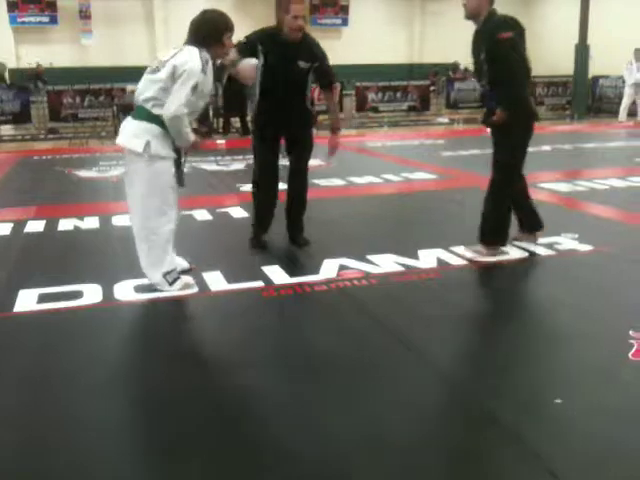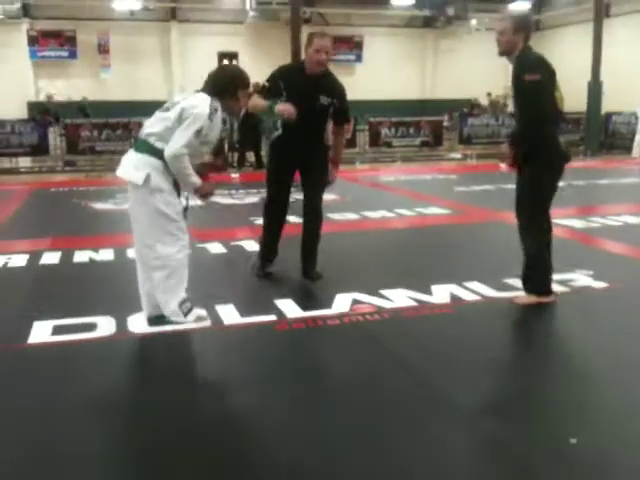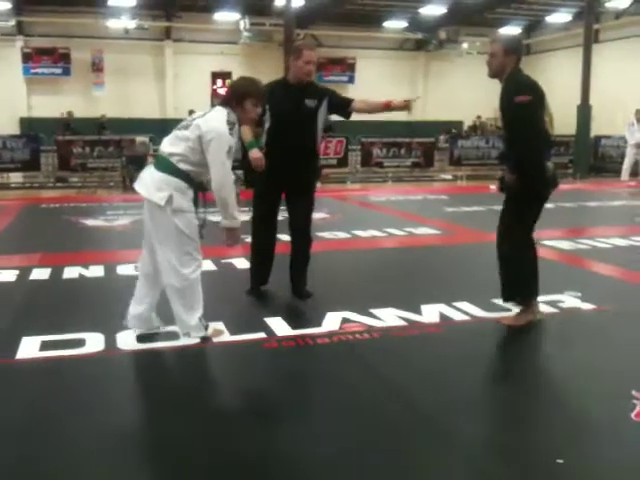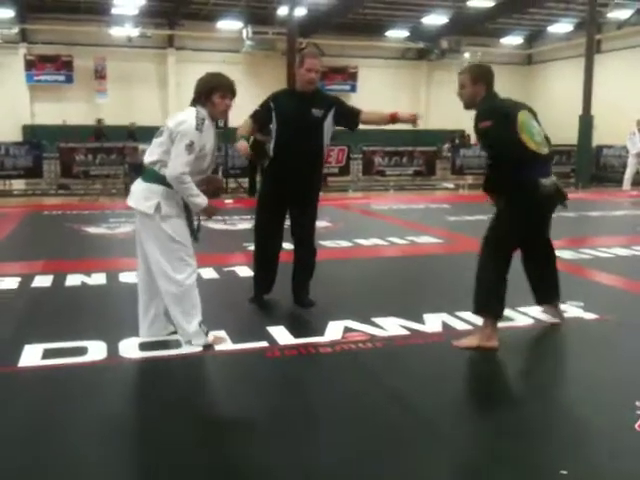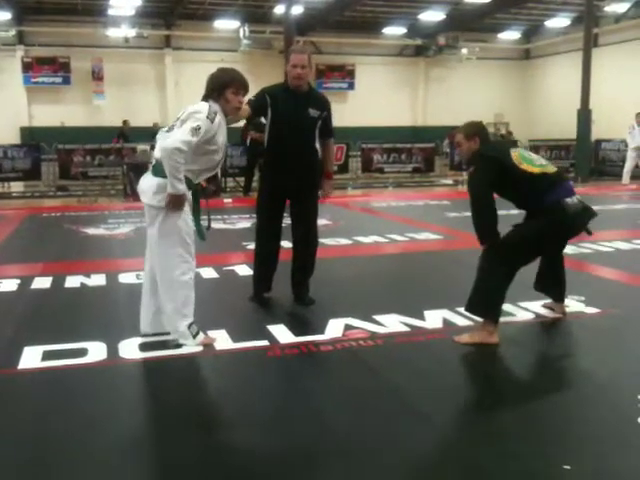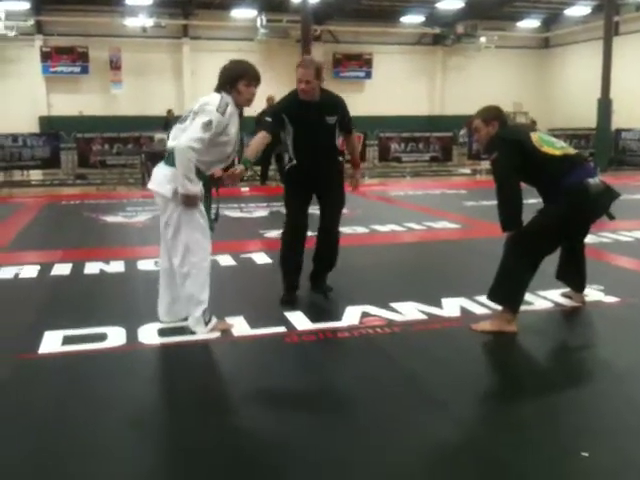
dt=0.7s
person 1, frame 1
left shoulder: (186, 56)
right shoulder: (196, 63)
right elbow: (174, 112)
left wrist: (183, 138)
right wrist: (187, 141)
left hip: (144, 134)
right hip: (151, 139)
left knee: (156, 207)
right knee: (156, 209)
left ankle: (165, 262)
right ankle: (163, 275)
person 1, frame 2
left shoulder: (201, 103)
right shoulder: (205, 111)
right elbow: (175, 152)
right wrist: (195, 184)
left hip: (143, 167)
right hip: (150, 171)
left knee: (151, 241)
right knee: (172, 241)
left ankle: (156, 306)
right ankle: (176, 308)
person 1, frame 3
left shoulder: (217, 118)
right shoulder: (222, 129)
left elbow: (218, 173)
right elbow: (221, 181)
left wrist: (230, 202)
right wrist: (231, 223)
left hip: (159, 183)
right hip: (170, 190)
left knee: (157, 256)
right knee: (184, 260)
left ankle: (140, 317)
right ankle: (193, 327)
person 1, frame 4
left shoulder: (200, 122)
right shoulder: (193, 125)
right elbow: (177, 173)
left wrist: (203, 181)
right wrist: (201, 203)
left hip: (155, 195)
right hip: (160, 198)
left knee: (156, 266)
right knee: (180, 266)
left ankle: (155, 326)
right ankle: (195, 332)
person 1, frame 5
left shoulder: (208, 114)
right shoulder: (208, 115)
left elbow: (165, 136)
right elbow: (171, 147)
right wrist: (176, 189)
left hip: (161, 186)
right hip: (166, 191)
left knee: (162, 260)
right knee: (178, 262)
left ankle: (156, 322)
right ankle: (184, 331)
person 1, frame 6
left shoulder: (222, 107)
right shoulder: (220, 108)
left elbow: (186, 141)
right elbow: (186, 146)
right wrist: (188, 189)
left hip: (173, 179)
right hip: (178, 182)
left knee: (176, 250)
right knee: (194, 251)
left ankle: (172, 310)
right ankle: (201, 319)
person 2, frame 1
left shoulder: (504, 27)
right shoulder: (481, 33)
left elbow: (519, 70)
left wrist: (507, 108)
right wrist: (492, 107)
left hip: (515, 115)
right hip: (500, 113)
left knee: (503, 174)
right knee: (509, 171)
left ankle: (492, 240)
right ankle: (529, 227)
person 2, frame 2
left shoulder: (532, 65)
right shoulder: (525, 64)
left elbow: (536, 114)
left wrist: (514, 146)
right wrist: (517, 147)
left hip: (542, 156)
right hip: (538, 153)
left knee: (533, 220)
right knee: (530, 216)
left ankle: (540, 290)
right ankle: (539, 275)
person 2, frame 3
left shoulder: (520, 88)
right shoulder: (516, 86)
left elbow: (528, 136)
left wrist: (514, 170)
right wrist: (513, 167)
left hip: (528, 178)
right hip: (531, 175)
left knee: (511, 237)
right knee: (518, 236)
left ankle: (526, 304)
right ankle: (528, 299)
person 2, frame 4
left shoulder: (488, 112)
right shoulder: (516, 107)
left elbow: (502, 157)
right elbow: (537, 150)
left wrist: (494, 190)
left hip: (525, 194)
right hip: (545, 190)
left knee: (494, 253)
right knee: (538, 248)
left ankle: (488, 332)
right ankle: (552, 306)
person 2, frame 5
left shoulder: (482, 159)
right shoulder: (506, 152)
left elbow: (482, 204)
left wrist: (488, 240)
left hip: (555, 214)
right hip: (574, 209)
left knee: (497, 256)
right knee: (549, 247)
left ankle: (488, 329)
right ankle: (558, 302)
person 2, frame 6
left shoulder: (502, 143)
right shoulder: (524, 136)
left elbow: (508, 191)
left wrist: (512, 228)
left hip: (575, 195)
right hip: (595, 191)
left knee: (522, 245)
right knee: (571, 236)
left ankle: (506, 318)
right ankle: (577, 291)
person 3, frame 1
left shoulder: (313, 50)
right shoulder: (263, 38)
left elbow: (329, 90)
right elbow: (231, 55)
left wrist: (335, 130)
right wrist: (240, 62)
left hip: (299, 119)
right hip: (266, 117)
left knee: (299, 175)
right knee: (265, 175)
left ankle: (296, 231)
right ankle: (259, 230)
person 3, frame 2
left shoulder: (334, 87)
right shoulder: (285, 74)
left elbow: (340, 127)
right elbow: (254, 102)
left wrist: (335, 163)
right wrist: (275, 106)
left hip: (315, 153)
right hip: (283, 149)
left knee: (313, 208)
right knee: (275, 204)
left ankle: (309, 264)
right ankle: (265, 259)
person 3, frame 3
left shoulder: (321, 95)
right shoulder: (270, 92)
left elbow: (355, 105)
left wrist: (390, 105)
right wrist: (252, 147)
left hip: (304, 172)
right hip: (271, 169)
left knee: (301, 229)
right knee: (263, 225)
left ankle: (299, 283)
right ankle: (257, 281)
person 3, frame 4
left shoulder: (329, 103)
right shoulder: (278, 99)
left elbow: (363, 116)
right elbow: (252, 123)
left wrist: (396, 117)
right wrist: (242, 138)
left hip: (307, 181)
right hip: (275, 178)
left knee: (304, 239)
right knee: (266, 234)
left ankle: (300, 291)
right ankle: (260, 289)
person 3, frame 5
left shoulder: (320, 102)
right shoulder: (271, 94)
left elbow: (327, 142)
right elbow: (245, 109)
left wrist: (327, 176)
left hip: (306, 179)
right hip: (273, 176)
left knee: (306, 236)
right knee: (267, 233)
left ankle: (301, 289)
right ankle: (261, 289)
person 3, frame 6
left shoulder: (335, 103)
right shoulder: (286, 106)
left elbow: (349, 134)
right elbow: (263, 135)
left wrist: (356, 167)
right wrist: (243, 163)
left hip: (330, 173)
right hip: (299, 173)
left knee: (330, 228)
right knee: (295, 228)
left ankle: (319, 277)
right ankle: (290, 287)
